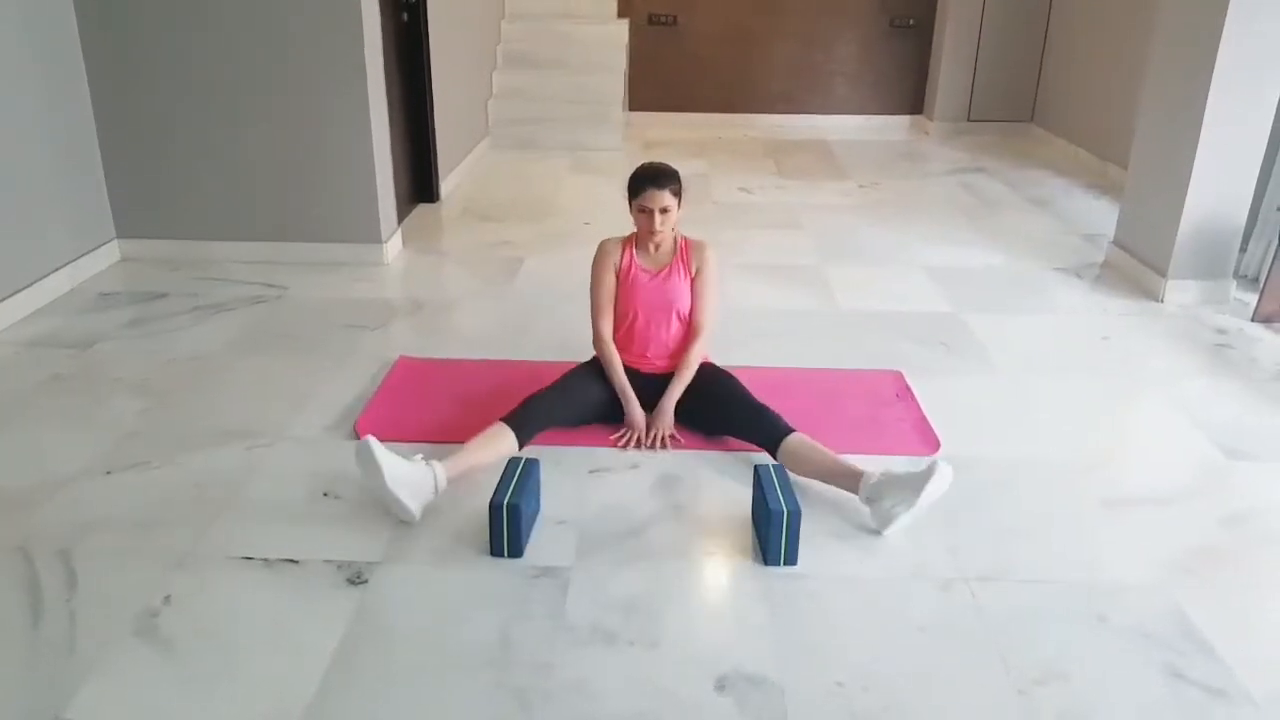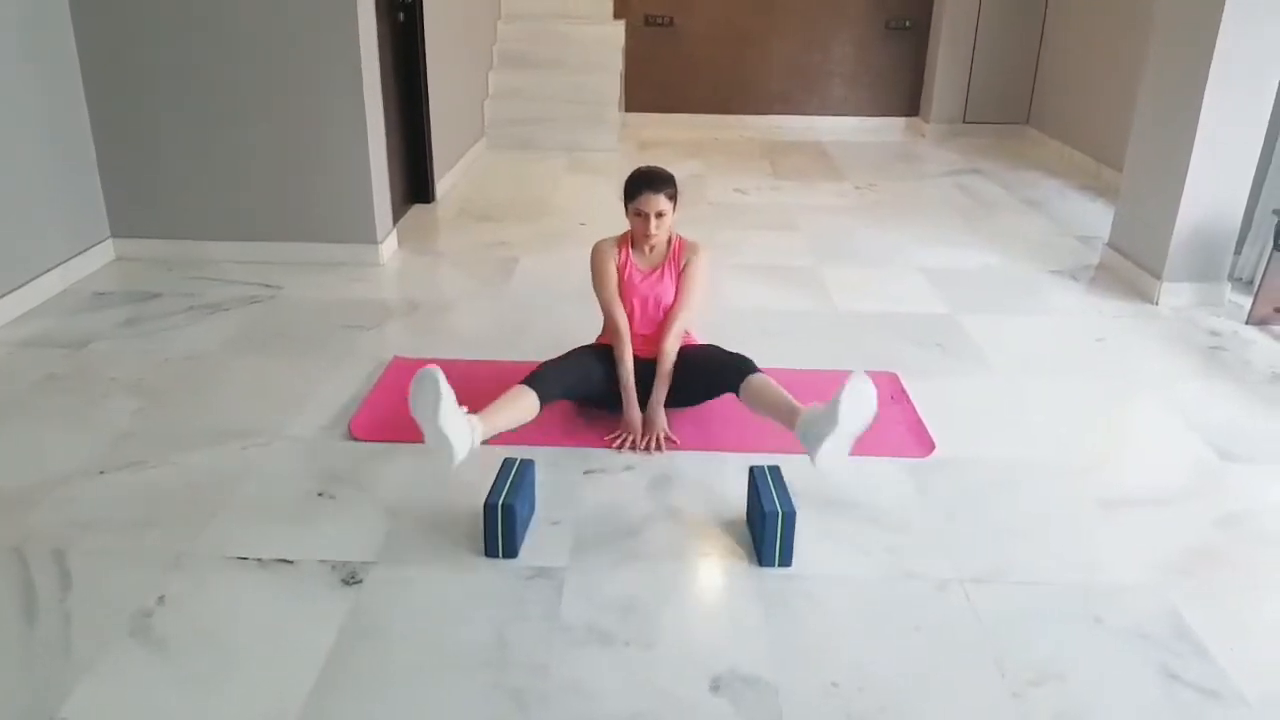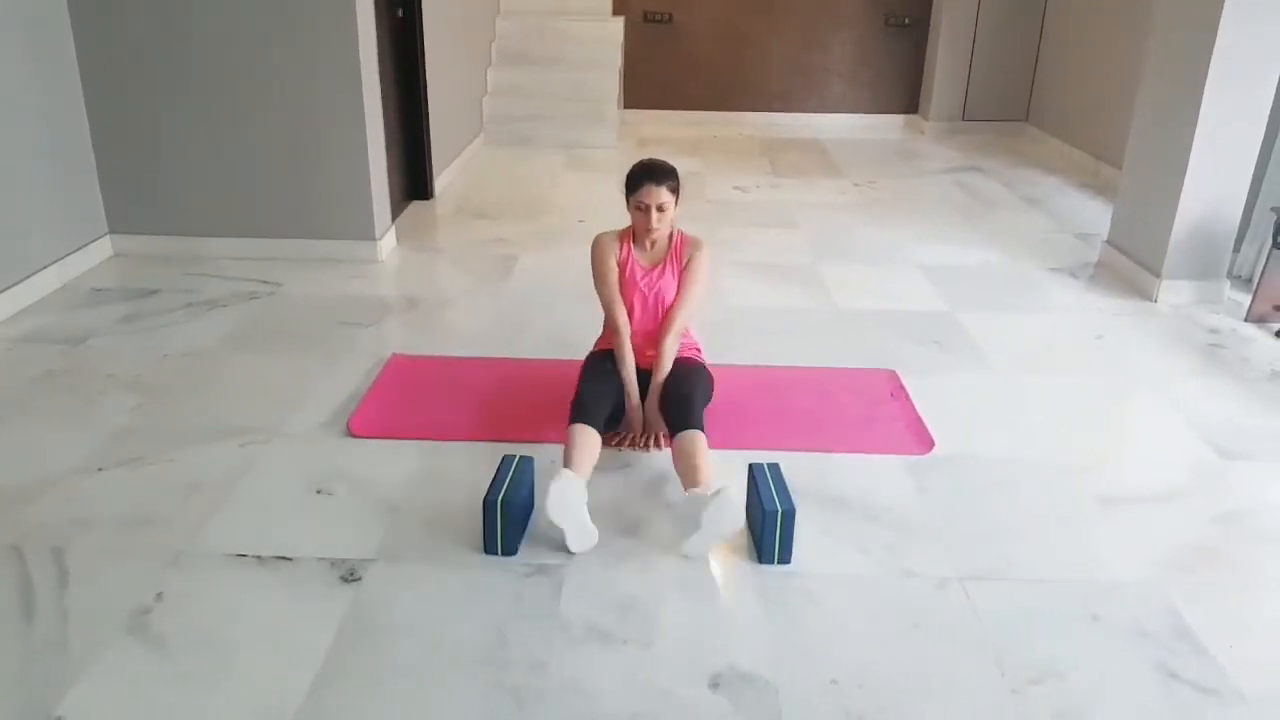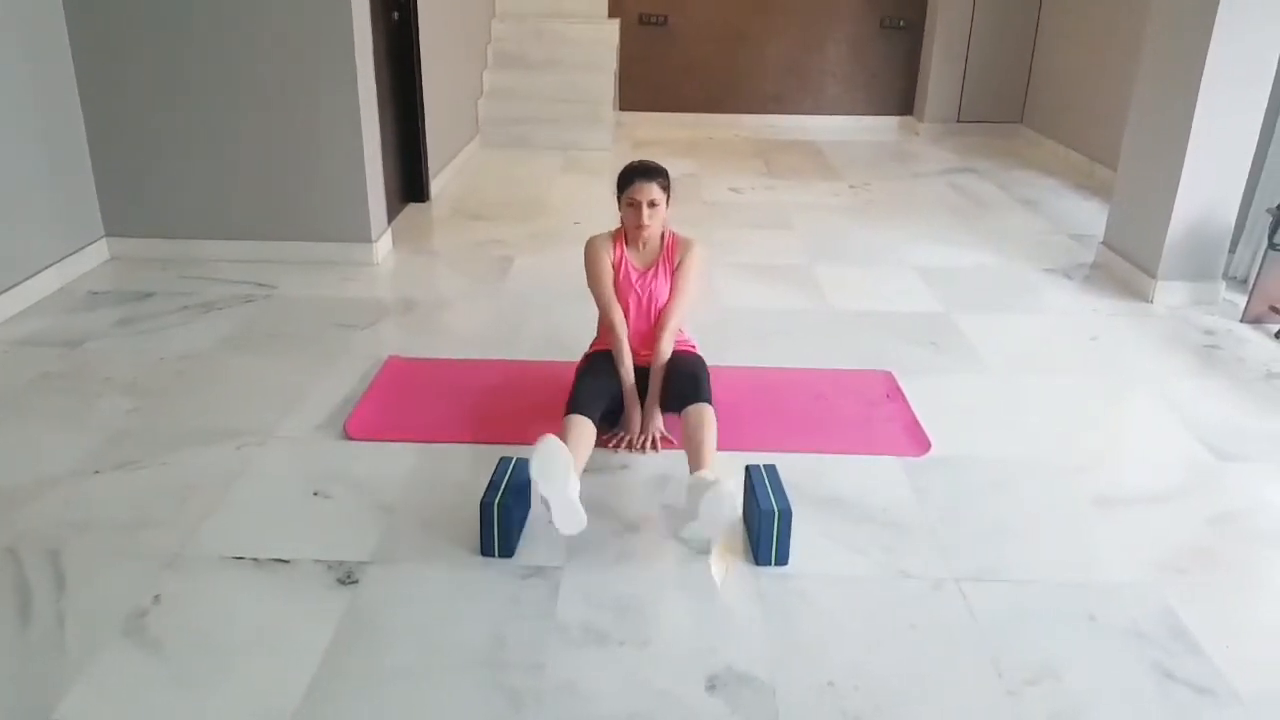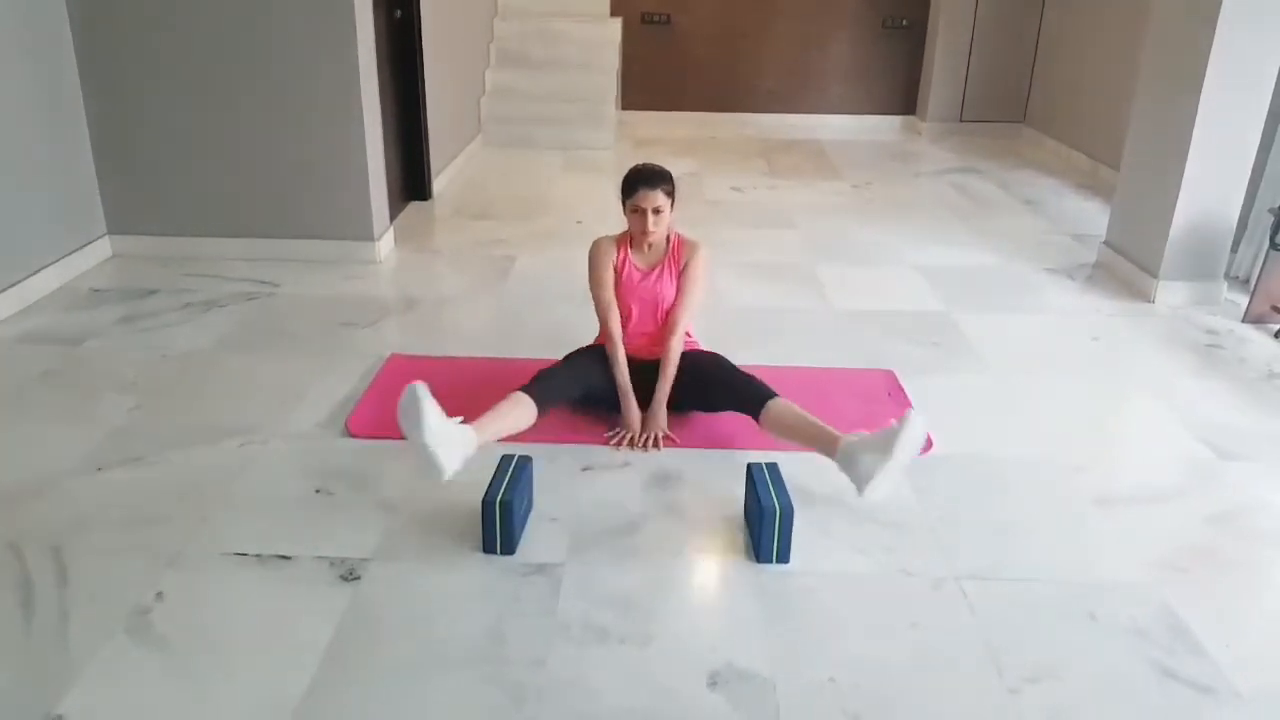
dt=0.4s
person 1, frame 1
left shoulder: (700, 256)
right shoulder: (611, 254)
left elbow: (699, 335)
right elbow: (602, 334)
left wrist: (668, 405)
right wrist: (629, 405)
left hip: (682, 375)
right hip: (622, 373)
left knee: (760, 421)
right knee: (537, 409)
left ankle: (873, 490)
right ankle: (430, 480)
person 1, frame 2
left shoulder: (693, 256)
right shoulder: (606, 253)
left elbow: (674, 331)
right elbow: (619, 329)
left wrist: (656, 408)
right wrist: (631, 407)
left hip: (673, 364)
right hip: (617, 364)
left knee: (736, 366)
right knee: (550, 375)
left ankle: (814, 427)
right ankle: (463, 431)
person 1, frame 3
left shoulder: (693, 251)
right shoulder: (607, 246)
left elbow: (673, 328)
right elbow: (619, 324)
left wrist: (653, 403)
right wrist: (633, 403)
left hip: (676, 359)
right hip: (618, 358)
left knee: (686, 404)
right knee: (590, 401)
left ankle: (700, 505)
right ankle: (572, 498)
person 1, frame 4
left shoulder: (686, 251)
right shoulder: (600, 248)
left elbow: (667, 329)
right elbow: (617, 325)
left wrist: (654, 405)
right wrist: (632, 403)
left hip: (669, 357)
right hip: (614, 357)
left knee: (694, 379)
right knee: (585, 397)
left ankle: (704, 487)
right ankle: (564, 489)
person 1, frame 5
left shoulder: (691, 253)
right shoulder: (606, 251)
left elbow: (676, 329)
right elbow: (611, 328)
left wrist: (660, 406)
right wrist: (630, 406)
left hip: (674, 362)
right hip: (619, 360)
left knee: (743, 387)
right knee: (552, 380)
left ankle: (852, 452)
right ankle: (457, 443)
